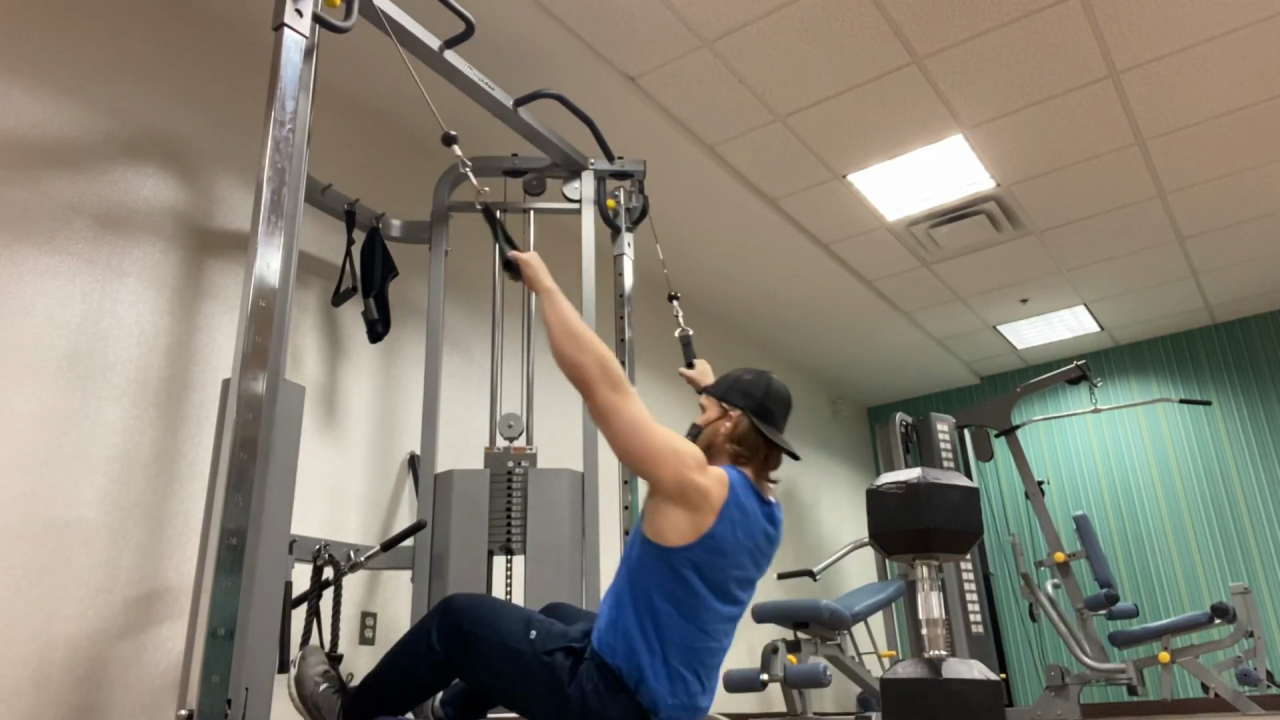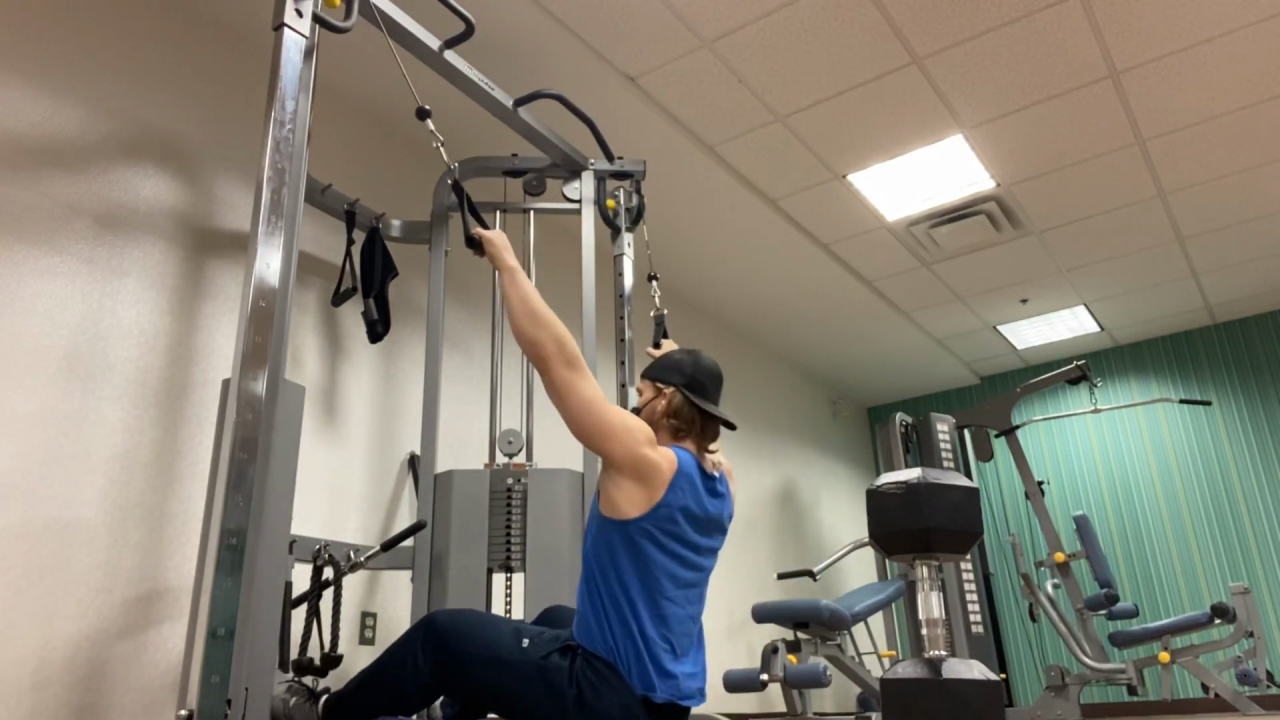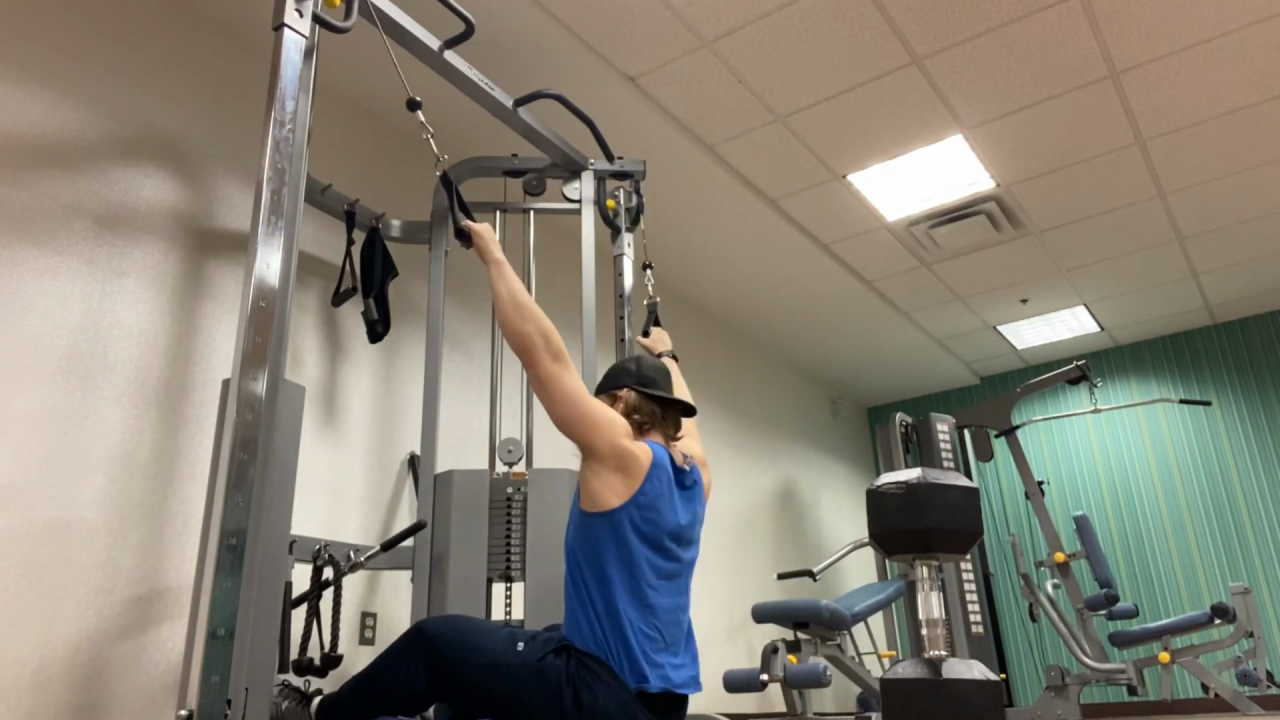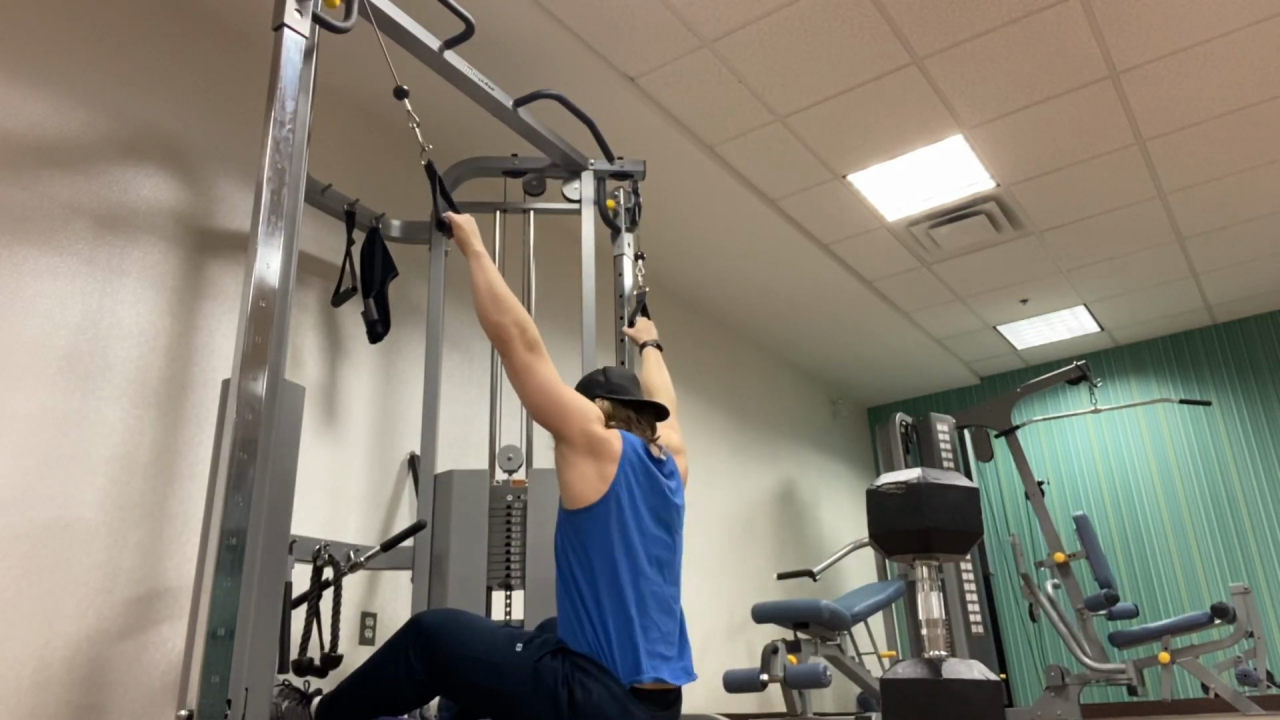
dt=0.5s
person 1, frame 1
left shoulder: (697, 484)
right shoulder: (764, 509)
left elbow: (602, 381)
right elbow: (740, 429)
left wrist: (544, 284)
right wrist: (709, 386)
left knee: (459, 618)
right knee: (563, 619)
person 1, frame 2
left shoulder: (644, 460)
right shoulder: (718, 480)
left elbow: (556, 358)
right elbow: (695, 412)
left wrist: (506, 262)
right wrist: (673, 361)
left knee: (444, 635)
right knee: (556, 623)
person 1, frame 3
left shoulder: (621, 453)
right shoulder: (692, 467)
left elbow: (541, 351)
right elbow: (679, 409)
left wrist: (494, 256)
right wrist: (664, 355)
left knee: (437, 640)
right knee: (551, 642)
person 1, frame 4
left shoulder: (599, 447)
right shoulder: (670, 459)
left elbow: (517, 340)
right elbow: (662, 404)
left wrist: (473, 247)
right wrist: (649, 344)
left knee: (433, 635)
right knee: (550, 635)
